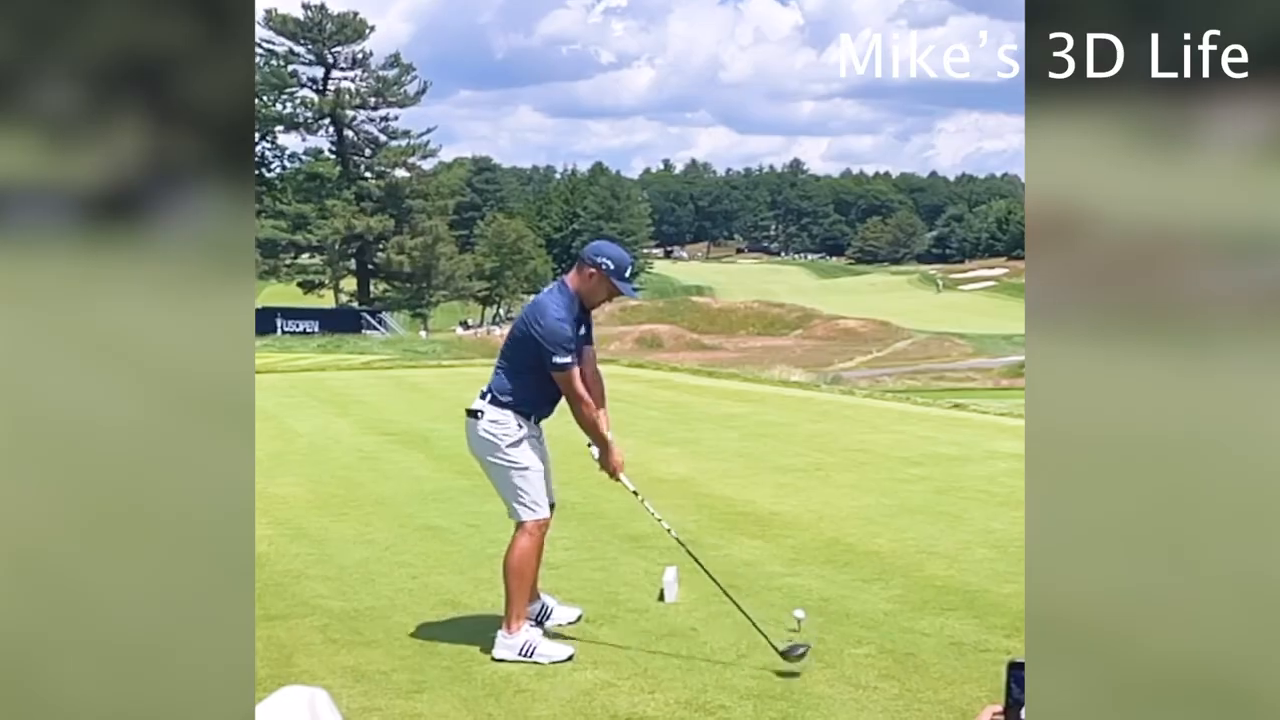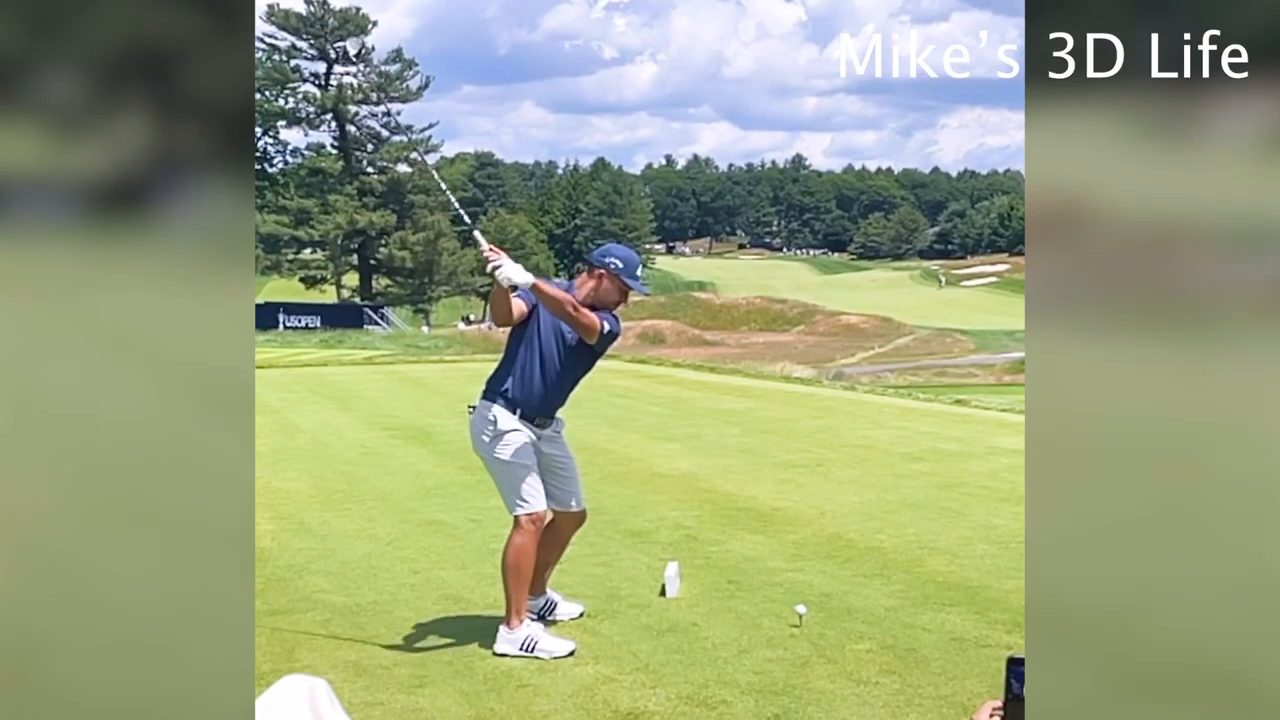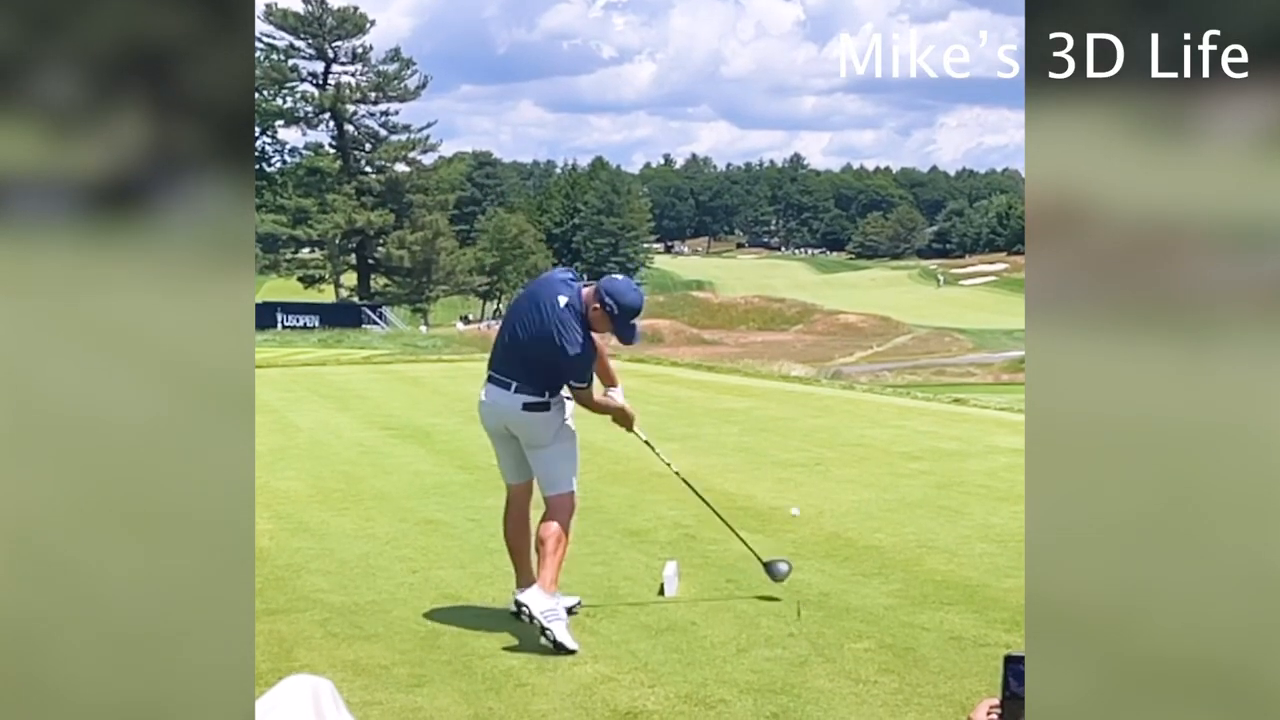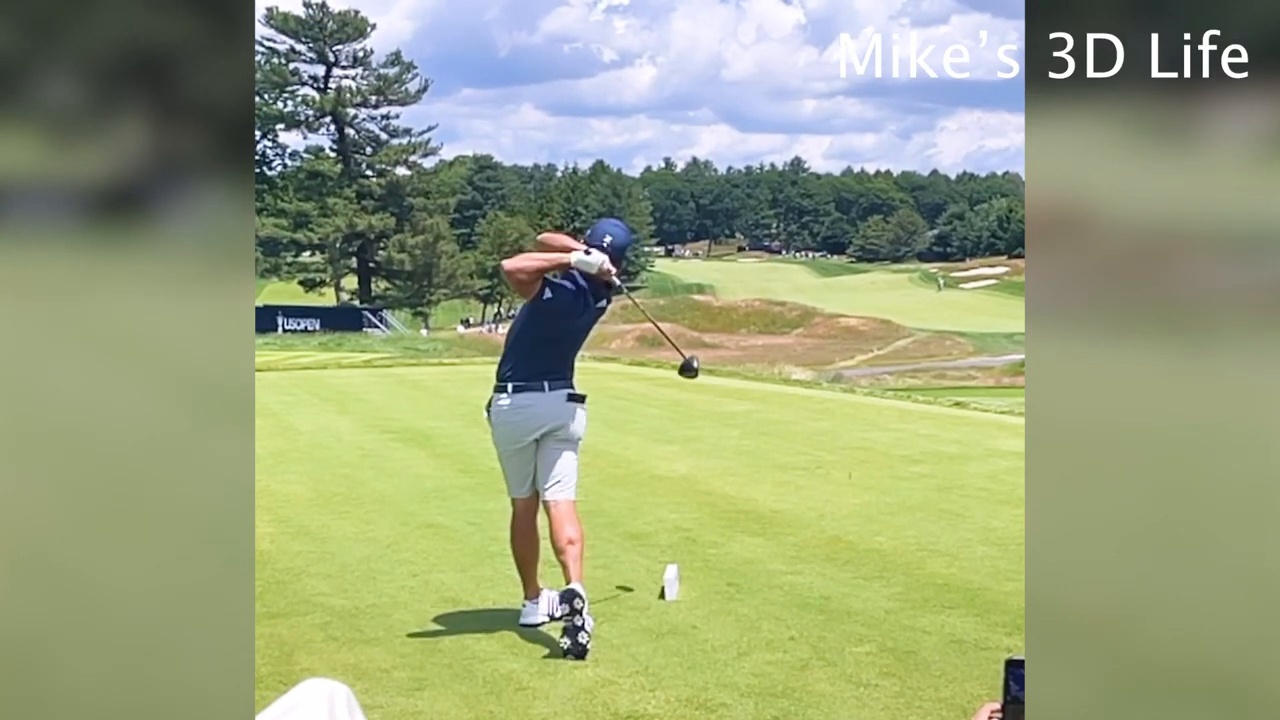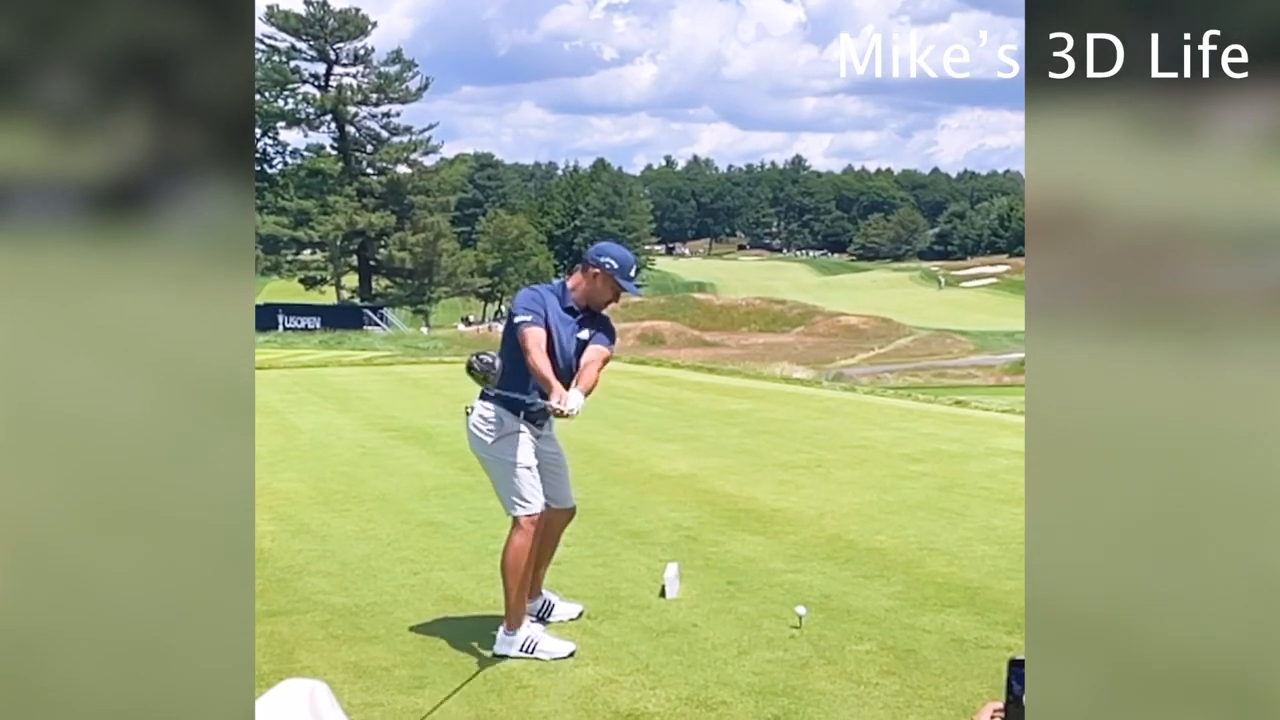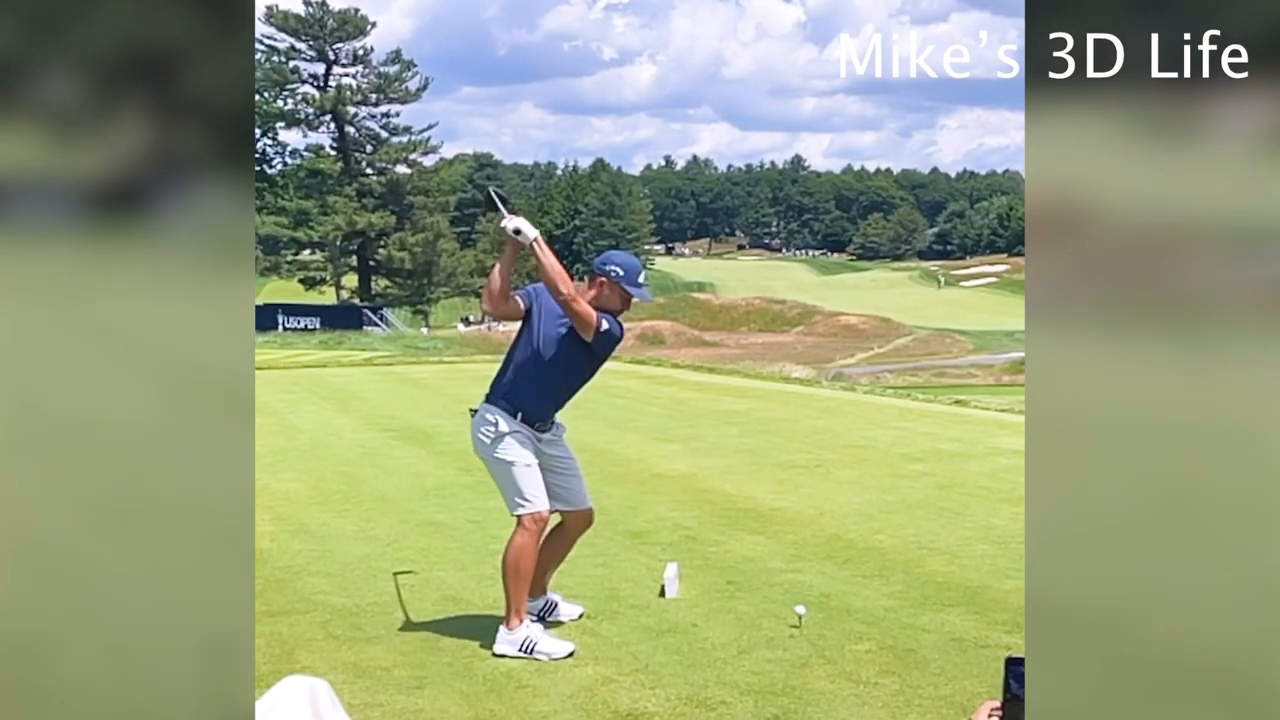
dt=0.5s
person 1, frame 1
left shoulder: (576, 311)
right shoulder: (552, 317)
left elbow: (591, 375)
right elbow: (575, 393)
left wrist: (605, 433)
right wrist: (604, 445)
left hip: (520, 424)
right hip: (503, 425)
left knee: (541, 512)
right knee: (533, 521)
left ankle: (532, 603)
right ankle: (512, 634)
person 1, frame 2
left shoulder: (607, 326)
right shoulder: (537, 294)
left elbow: (573, 314)
right elbow: (502, 315)
left wrist: (529, 280)
right wrist: (503, 276)
left hip: (545, 427)
right hip: (501, 421)
left knee: (572, 514)
right knee: (531, 518)
left ankle: (535, 597)
right ankle: (514, 629)
person 1, frame 3
left shoulder: (560, 281)
right shoulder: (571, 343)
right elbow: (585, 399)
left wrist: (614, 385)
right wrist: (615, 408)
left hip: (496, 398)
right hip: (537, 410)
left knee: (519, 495)
right knee: (560, 504)
left ankle: (528, 590)
right ankle: (543, 596)
person 1, frame 4
right shoulder: (597, 293)
left wrist: (575, 256)
right wrist: (576, 255)
left hip: (515, 407)
right hip: (560, 406)
left knee: (524, 505)
right knee: (561, 502)
left ankle: (533, 601)
right ankle: (573, 594)
person 1, frame 5
left shoulder: (600, 327)
right shoulder: (533, 299)
left elbow: (592, 365)
right elbow: (534, 353)
left wrist: (577, 395)
right wrist: (555, 389)
left hip: (538, 425)
right hip: (500, 420)
left knee: (560, 510)
right knee: (529, 517)
left ankle: (532, 599)
right ankle: (514, 631)
person 1, frame 6
left shoulder: (610, 330)
right shoulder: (541, 294)
left elbow: (570, 306)
right elbow: (493, 306)
left wrist: (535, 242)
right wrist: (510, 248)
left hip: (541, 426)
right hip: (501, 423)
left knee: (580, 514)
right knee: (533, 516)
left ankle: (535, 595)
right ankle: (514, 629)
